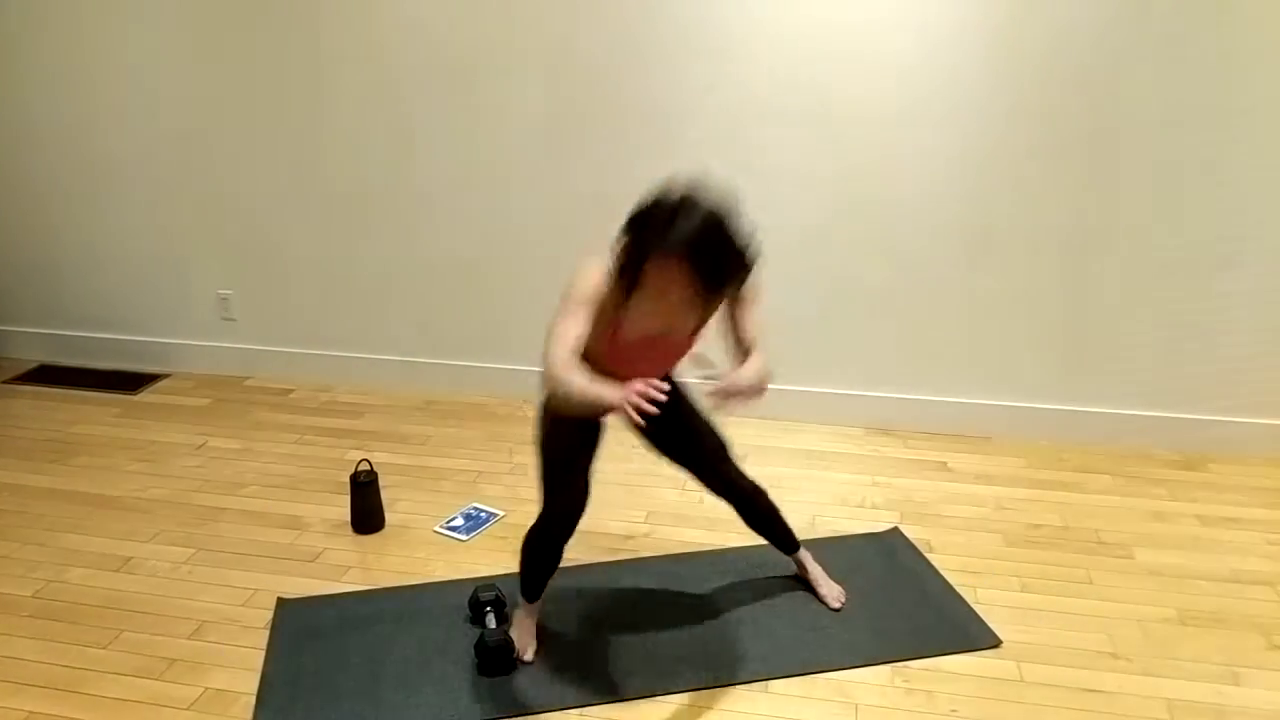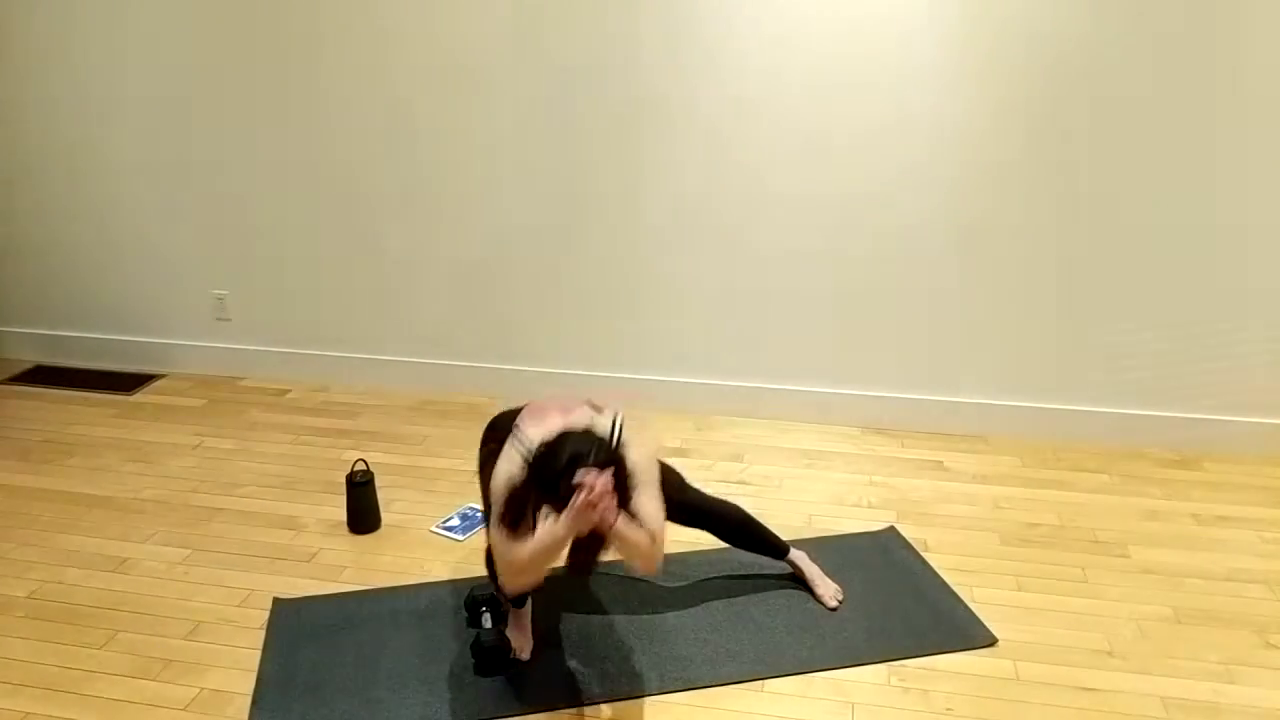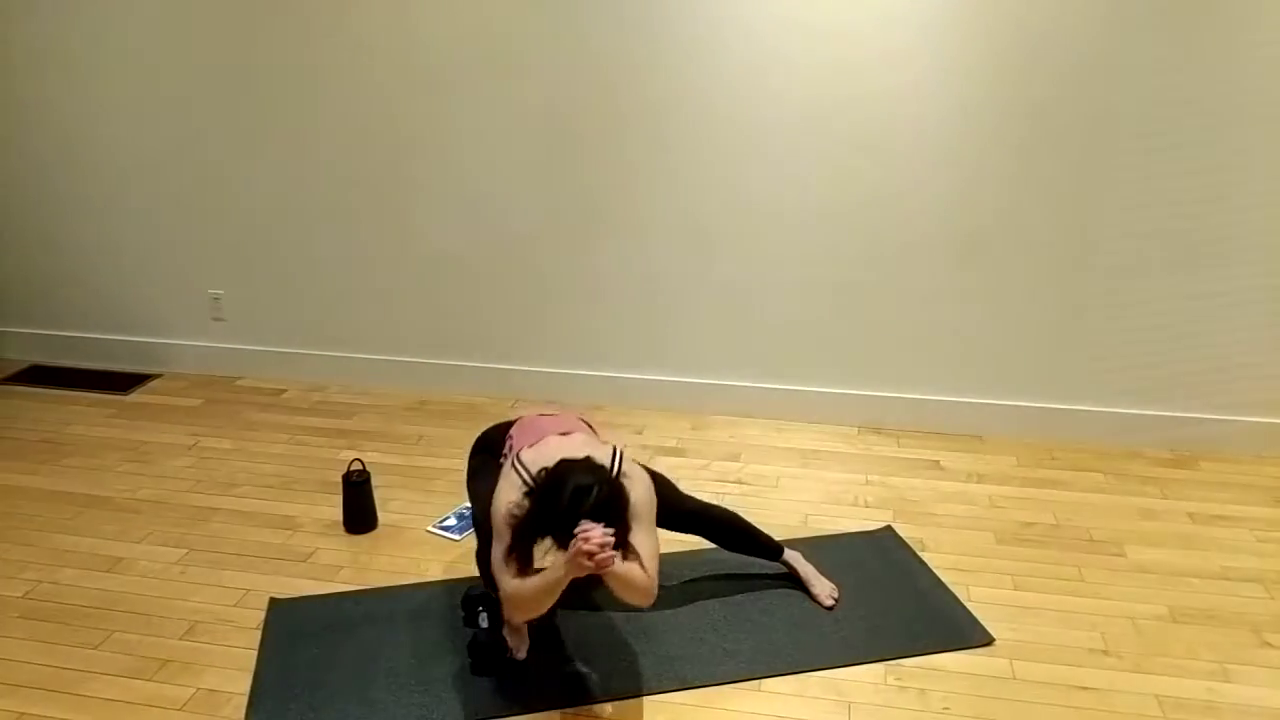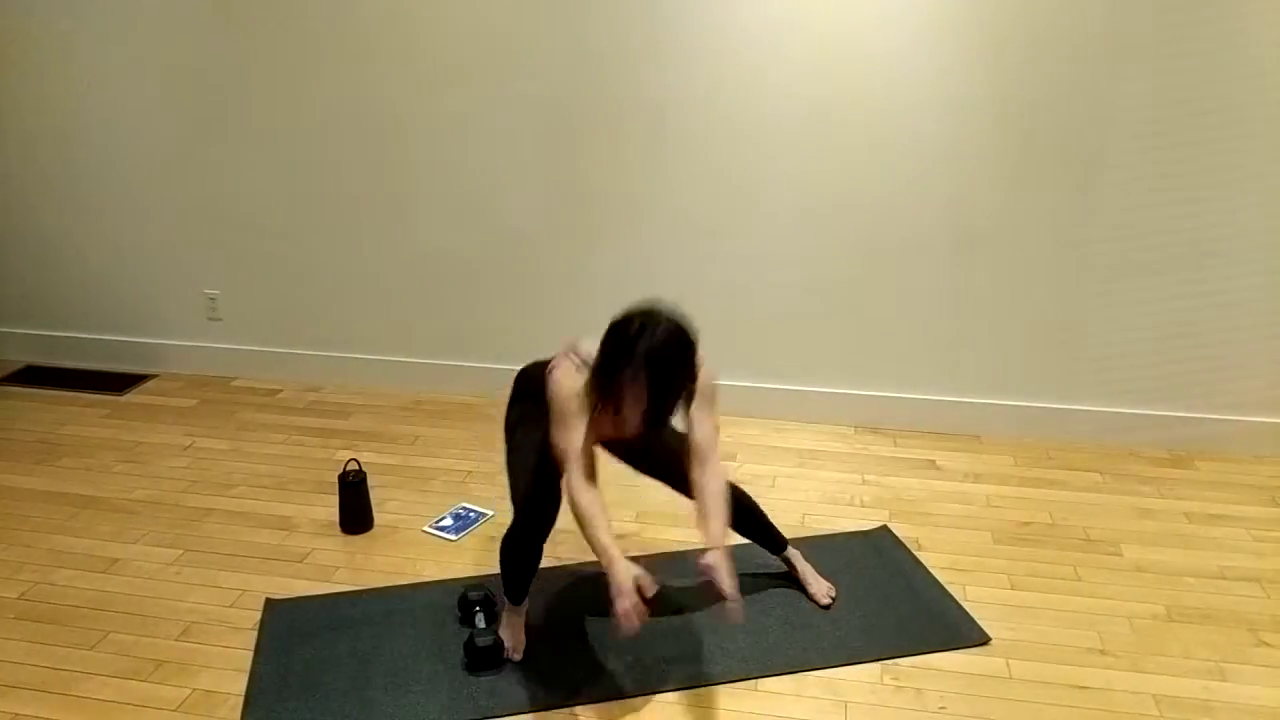
dt=0.3s
person 1, frame 1
left shoulder: (728, 285)
right shoulder: (601, 281)
left elbow: (756, 356)
right elbow: (559, 373)
left wrist: (749, 378)
right wrist: (613, 395)
left hip: (653, 387)
right hip: (584, 392)
left knee: (729, 481)
right knee: (561, 518)
left ankle: (803, 561)
right ankle: (526, 608)
person 1, frame 2
left shoulder: (633, 456)
right shoulder: (514, 466)
left elbow: (651, 558)
right elbow: (511, 574)
left wrist: (610, 519)
right wrist: (569, 522)
left hip: (594, 439)
left knee: (693, 503)
right knee: (508, 565)
left ankle: (796, 560)
right ankle: (520, 613)
person 1, frame 3
left shoulder: (633, 483)
right shoulder: (515, 493)
left elbow: (645, 591)
right elbow: (516, 601)
left wrist: (608, 560)
right wrist: (568, 563)
left hip: (577, 443)
right hip: (498, 451)
left knee: (685, 510)
right knee: (495, 550)
left ankle: (792, 560)
right ankle: (511, 622)
person 1, frame 4
left shoulder: (690, 377)
right shoulder: (574, 380)
left elbow: (709, 463)
right elbow: (579, 484)
left wrist: (717, 549)
right wrist: (616, 566)
right hip: (541, 402)
right knee: (532, 517)
left ankle: (791, 558)
right ankle: (513, 611)
